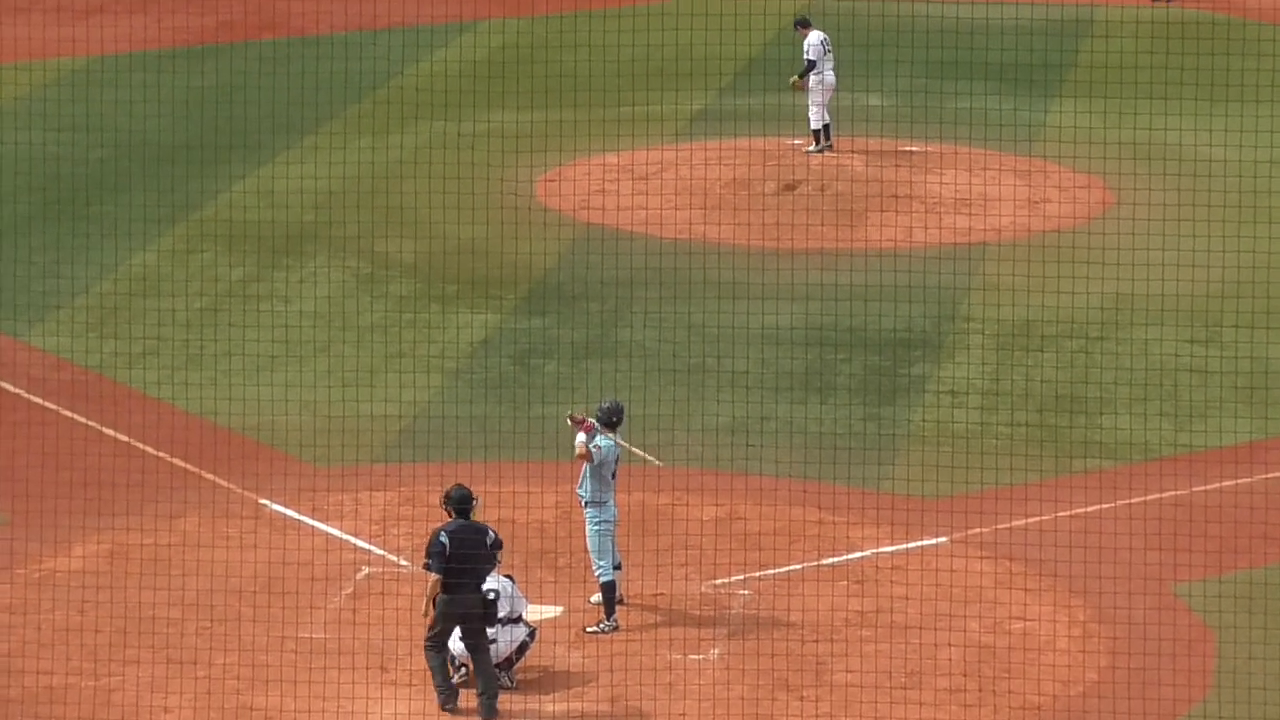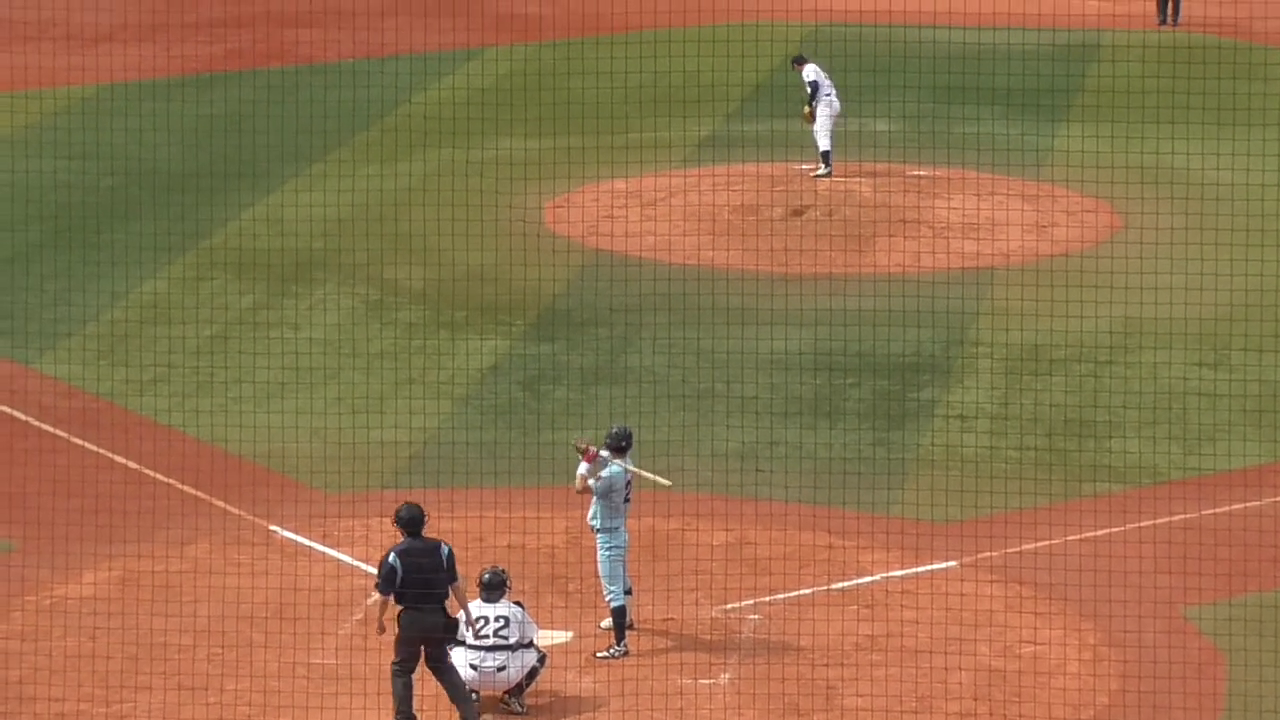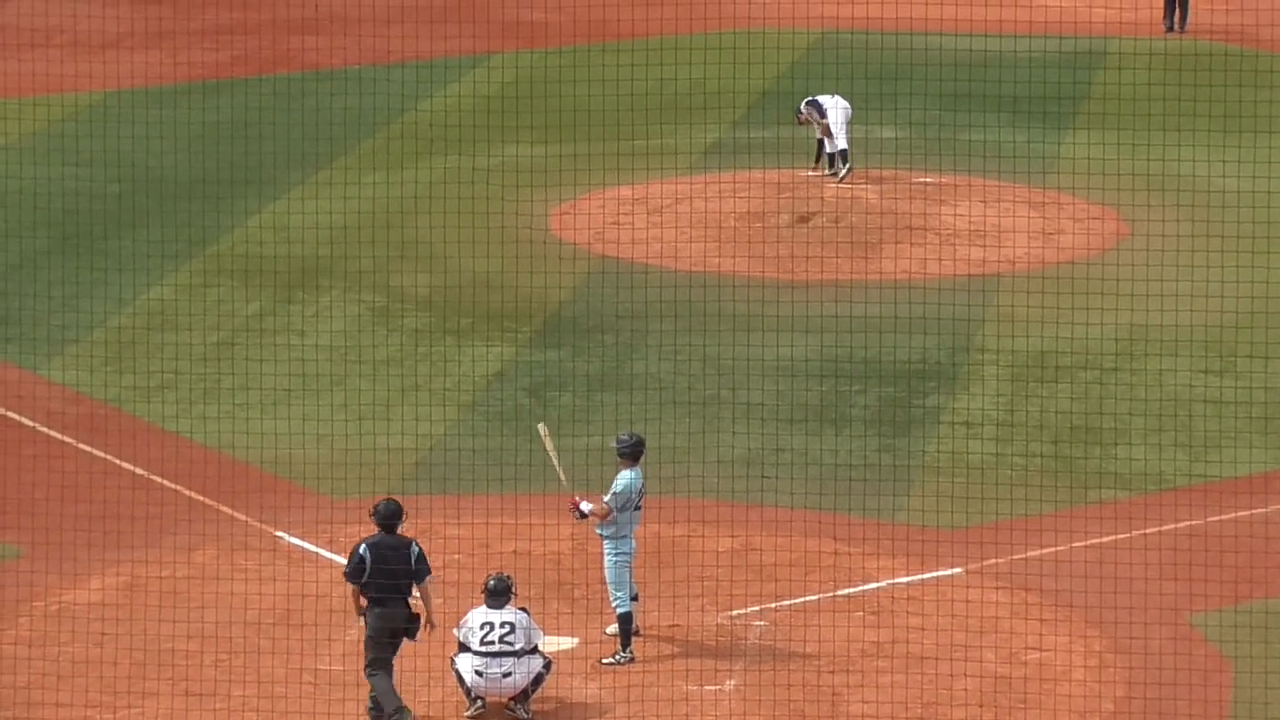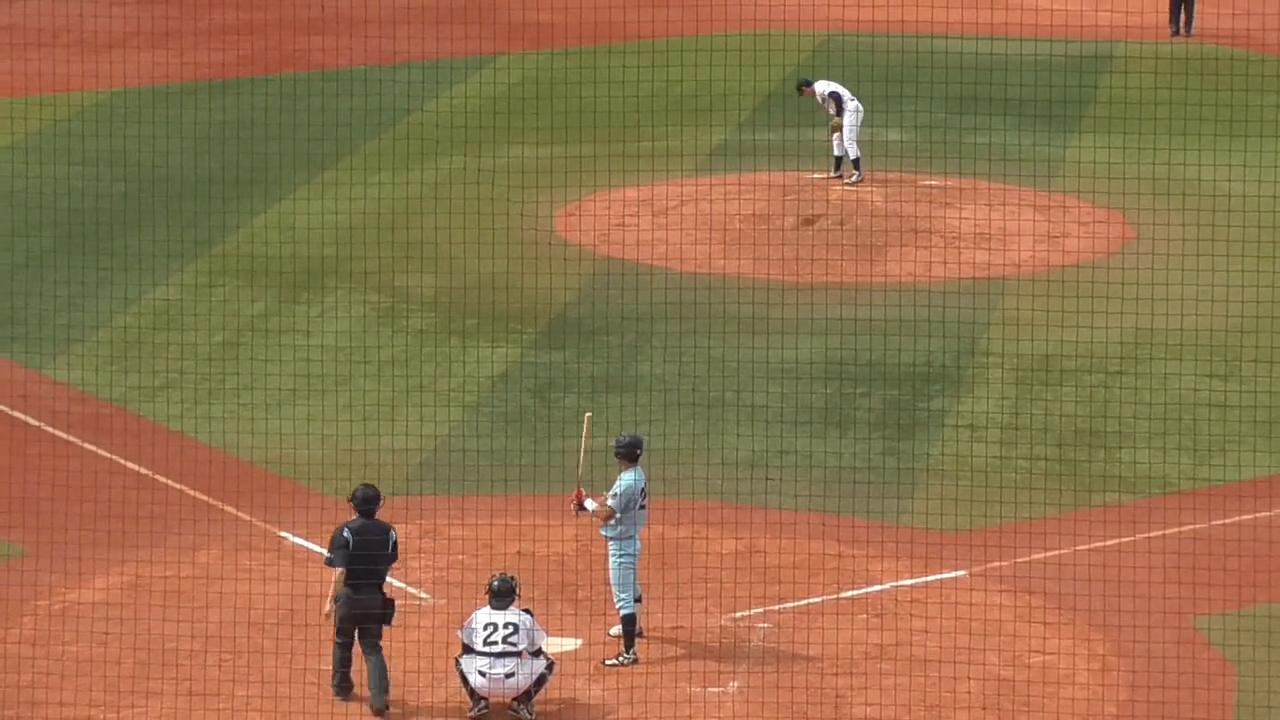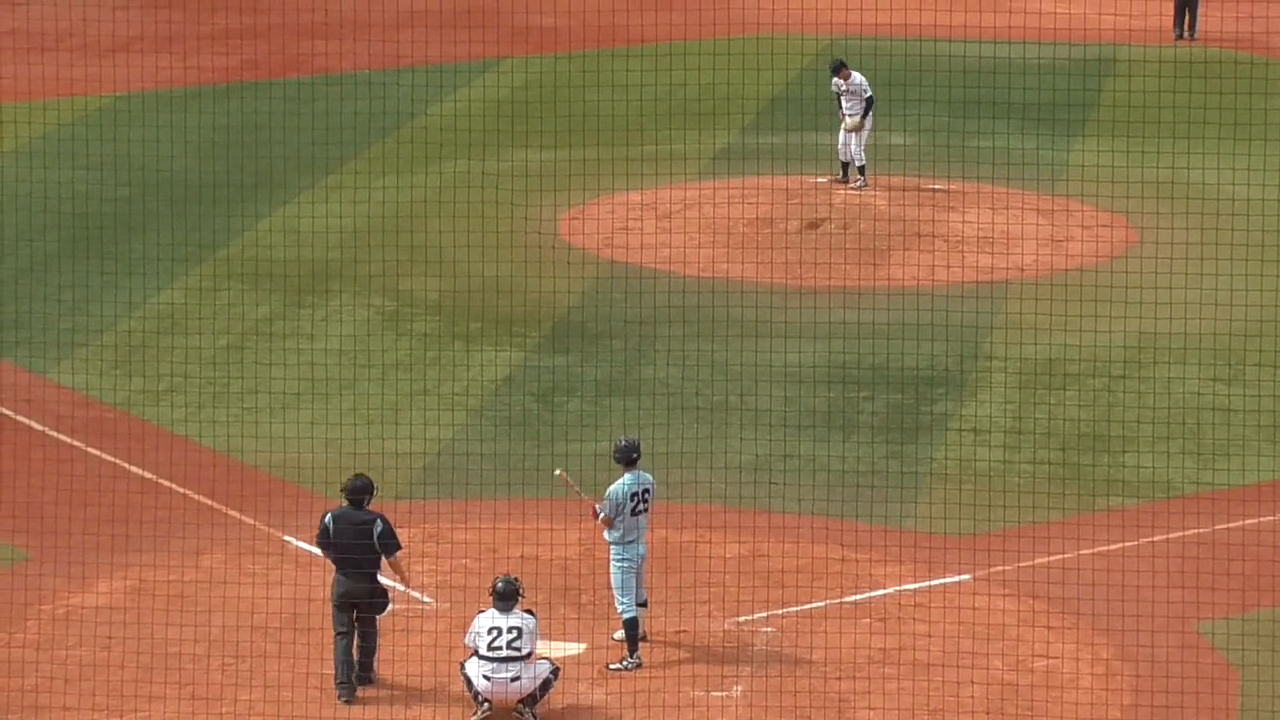
dt=0.5s
person 1, frame 1
left shoulder: (605, 443)
right shoulder: (601, 433)
left elbow: (581, 453)
right elbow: (579, 423)
left wrist: (582, 432)
right wrist: (579, 422)
left hip: (597, 509)
right hip: (604, 506)
left knee: (602, 564)
right knee: (610, 554)
left ankle: (610, 619)
right ankle: (614, 594)
person 1, frame 2
left shoulder: (612, 472)
right shoulder: (623, 465)
left elbow: (581, 487)
right elbow: (597, 458)
left wrist: (585, 462)
right wrist: (587, 451)
left hip: (608, 535)
right hip: (618, 531)
left knee: (612, 589)
right knee: (621, 579)
left ankle: (620, 645)
right ankle: (625, 618)
person 1, frame 3
left shoulder: (626, 481)
right shoulder: (634, 475)
left elbow: (603, 513)
right elbow: (611, 505)
left wrist: (582, 505)
right wrist: (585, 511)
left hip: (616, 542)
right hip: (625, 539)
left knee: (619, 596)
right knee: (627, 586)
left ankle: (626, 651)
right ankle: (630, 625)
person 1, frame 4
left shoulder: (626, 482)
right shoulder: (637, 475)
left elbow: (606, 515)
right elbow: (612, 501)
left wrist: (585, 501)
right wrist: (586, 503)
left hip: (621, 544)
right hip: (632, 540)
left knee: (623, 597)
right knee: (631, 588)
left ankle: (629, 653)
right ankle: (633, 626)
person 1, frame 5
left shoulder: (616, 489)
right shoulder: (648, 481)
left elbow: (608, 523)
left wrist: (598, 513)
left hip: (623, 549)
right hip: (641, 544)
left knee: (625, 602)
right knee: (638, 591)
left ankle: (633, 656)
right ankle: (637, 631)
person 2, frame 1
left shoulder: (442, 534)
right shoulder: (483, 532)
left elbow: (435, 576)
right elbow: (497, 546)
left wrist: (427, 602)
left hip: (449, 599)
right hip: (475, 599)
left knee: (433, 646)
right knee: (480, 650)
left ankle: (447, 696)
person 2, frame 2
left shoulder: (394, 555)
right shoulder: (441, 548)
left elbow: (385, 595)
right elbow: (455, 585)
left wrist: (379, 620)
right wrist: (467, 612)
left hip: (411, 617)
right hip: (438, 615)
left knee: (401, 670)
right knee: (442, 667)
person 2, frame 3
left shoulder: (364, 547)
right shoulder: (411, 546)
left elbow: (354, 585)
right elbow: (422, 585)
left wrist: (358, 606)
right wrist: (429, 613)
left hip: (378, 612)
right hip: (403, 612)
left knee: (376, 668)
right knee: (384, 663)
person 2, frame 4
left shoulder: (345, 532)
right shoulder: (388, 531)
left elbow: (339, 571)
right elbow: (390, 563)
left wrist: (330, 601)
left hip: (349, 595)
right hip: (376, 595)
left knee: (343, 642)
right knee: (373, 647)
left ankle: (341, 688)
right ankle: (380, 696)
person 2, frame 5
left shoulder: (332, 517)
right shoulder: (377, 521)
left elbow: (325, 551)
right elbow: (391, 557)
right wrist: (402, 575)
left hip: (342, 581)
right hip: (368, 583)
left knee: (343, 634)
right knee: (367, 630)
left ankle: (345, 686)
right ankle: (364, 675)
